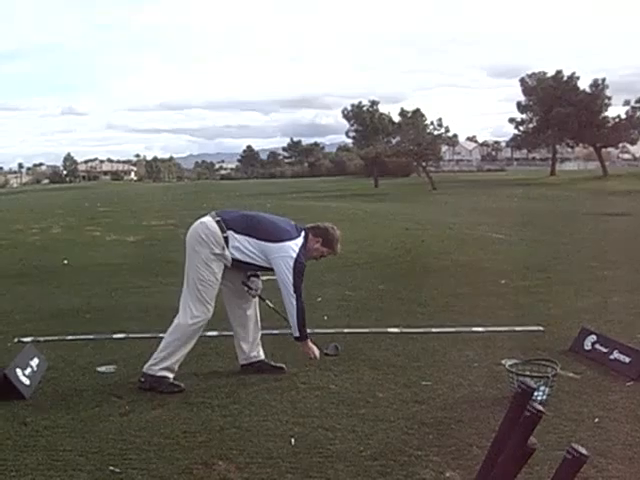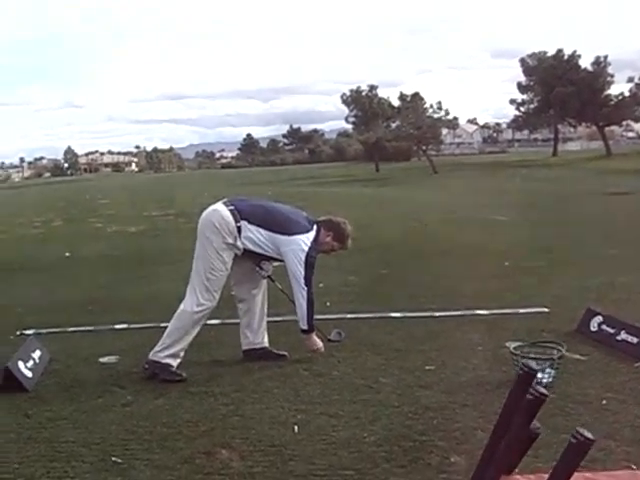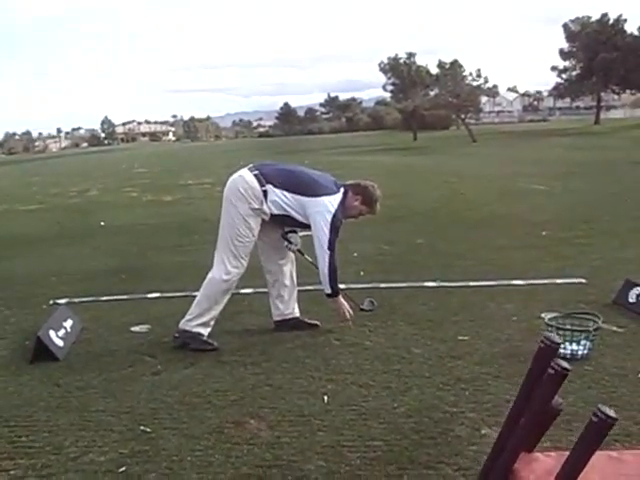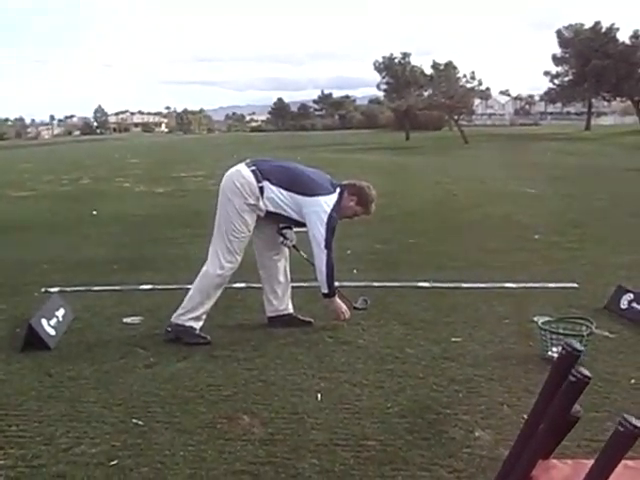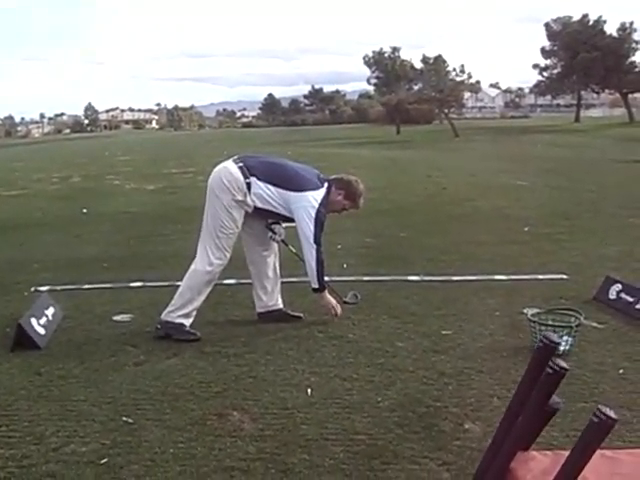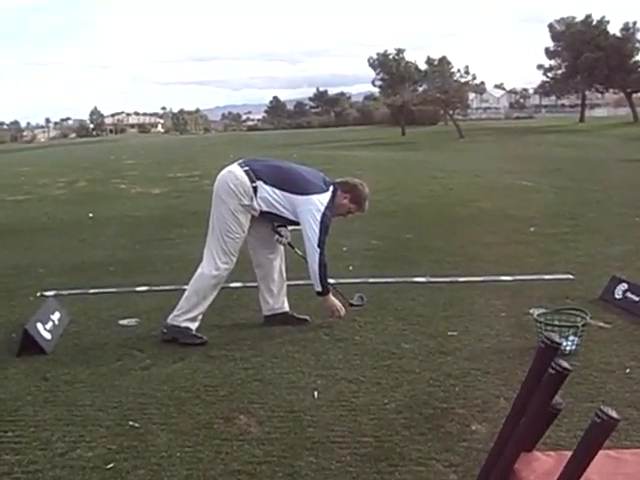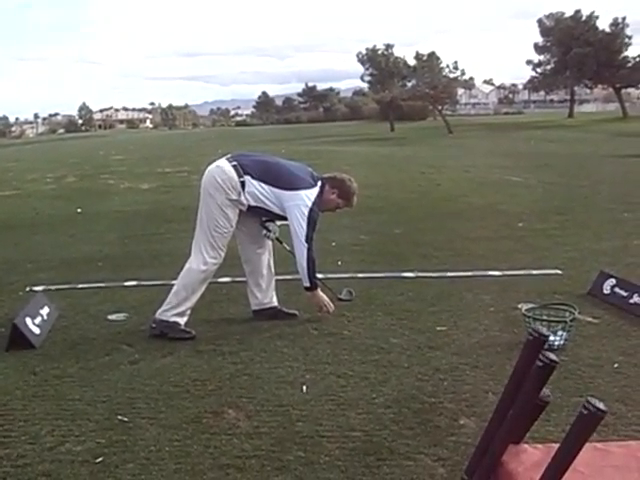
dt=0.7s
person 1, frame 1
left shoulder: (294, 232)
right shoulder: (292, 251)
right elbow: (294, 298)
left wrist: (253, 276)
right wrist: (304, 341)
left hip: (215, 232)
right hip: (210, 238)
left knee: (243, 299)
right knee: (198, 312)
left ankle: (251, 359)
right ankle: (155, 373)
person 1, frame 2
left shoulder: (306, 224)
right shoulder: (303, 244)
right elbow: (303, 290)
left wrist: (263, 260)
right wrist: (309, 334)
left hip: (225, 216)
right hip: (222, 225)
left knee: (253, 284)
right knee: (203, 299)
left ankle: (254, 345)
right ankle: (160, 360)
person 1, frame 3
left shoulder: (334, 189)
right shoulder: (330, 207)
right elbow: (326, 254)
left wrist: (290, 231)
right wrist: (335, 297)
left hip: (254, 186)
right hip: (248, 191)
left knee: (279, 255)
right knee: (230, 267)
left ankle: (286, 315)
right ankle: (190, 330)
person 1, frame 4
left shoulder: (330, 188)
right shoulder: (325, 205)
right elbow: (323, 253)
left wrist: (286, 227)
right wrist: (331, 297)
left hip: (249, 180)
right hip: (244, 186)
left knee: (275, 250)
right knee: (225, 261)
left ankle: (279, 311)
right ankle: (183, 323)
person 1, frame 5
left shoulder: (318, 183)
right shoulder: (313, 201)
right elbow: (312, 248)
left wrist: (274, 222)
right wrist: (322, 292)
left hip: (236, 176)
right hip: (232, 183)
left knee: (263, 246)
right knee: (214, 258)
left ankle: (269, 307)
right ankle: (173, 321)
person 1, frame 6
left shoulder: (323, 185)
right shoulder: (318, 204)
right elbow: (315, 251)
left wrist: (280, 225)
right wrist: (325, 295)
left hip: (241, 180)
right hip: (238, 187)
left knee: (270, 248)
right knee: (220, 262)
left ankle: (275, 310)
right ankle: (179, 324)
person 1, frame 7
left shoulder: (311, 180)
right shoulder: (305, 200)
right elbow: (303, 247)
left wrist: (267, 219)
right wrist: (314, 291)
left hip: (228, 174)
right hip: (226, 182)
left knee: (257, 243)
right knee: (208, 257)
left ankle: (264, 305)
right ankle: (166, 319)
